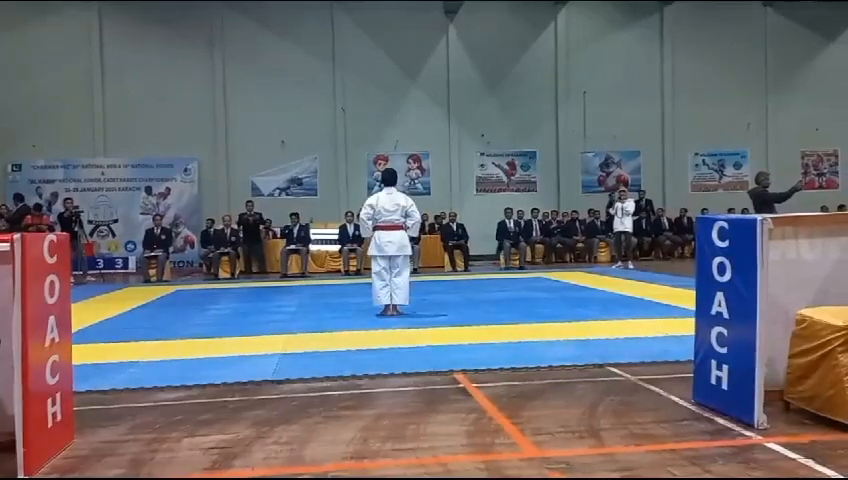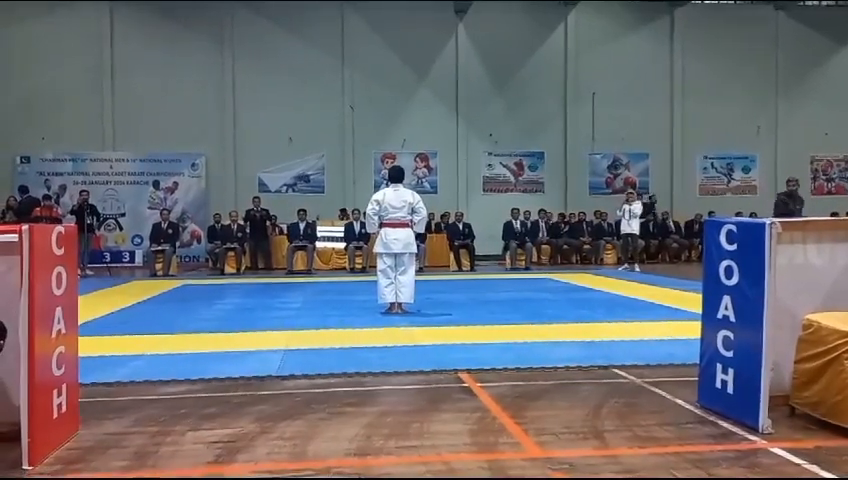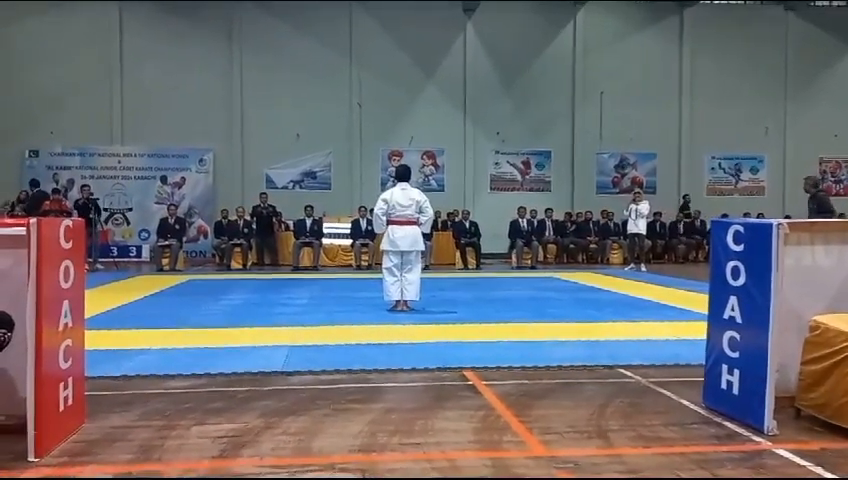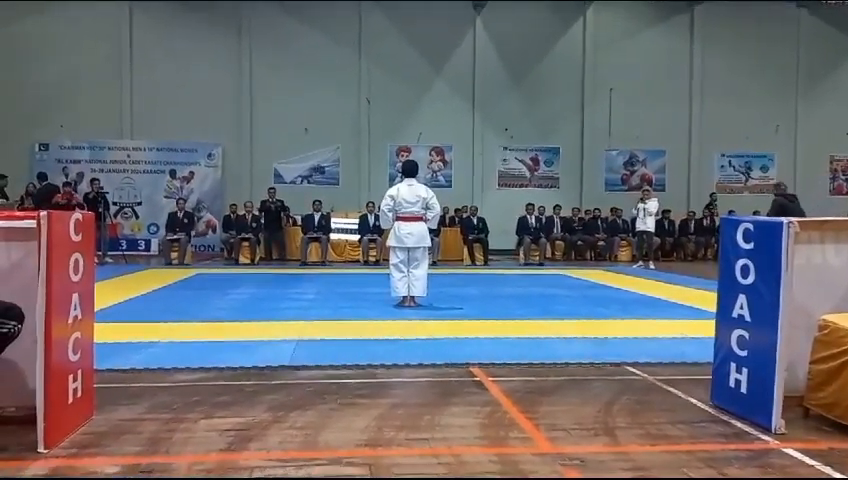
dt=1s
person 1, frame 1
left shoulder: (374, 198)
right shoulder: (404, 198)
left elbow: (364, 217)
right elbow: (415, 217)
left wrist: (369, 234)
right wrist: (408, 233)
left hip: (380, 238)
right hip: (399, 238)
left knee: (381, 274)
right knee: (400, 274)
left ankle: (386, 307)
right ankle: (396, 307)
person 1, frame 2
left shoulder: (380, 195)
right shoulder: (411, 195)
left elbow: (370, 213)
right elbow: (422, 213)
left wrist: (375, 230)
right wrist: (414, 229)
left hip: (386, 235)
right hip: (405, 236)
left knee: (386, 272)
right knee: (405, 272)
left ankle: (391, 305)
right ankle: (400, 305)
person 1, frame 3
left shoulder: (388, 194)
right shoulder: (418, 194)
left elbow: (378, 213)
right elbow: (428, 213)
left wrist: (383, 230)
right wrist: (420, 228)
left hip: (393, 234)
right hip: (412, 234)
left knee: (392, 269)
right knee: (411, 270)
left ankle: (397, 302)
right ankle: (406, 302)
person 1, frame 4
left shoulder: (394, 190)
right shoulder: (425, 190)
left elbow: (385, 209)
right elbow: (435, 209)
left wrist: (389, 226)
right wrist: (427, 224)
left hip: (400, 230)
right hip: (419, 230)
left knee: (399, 266)
right knee: (418, 266)
left ankle: (404, 298)
right ankle: (413, 298)
